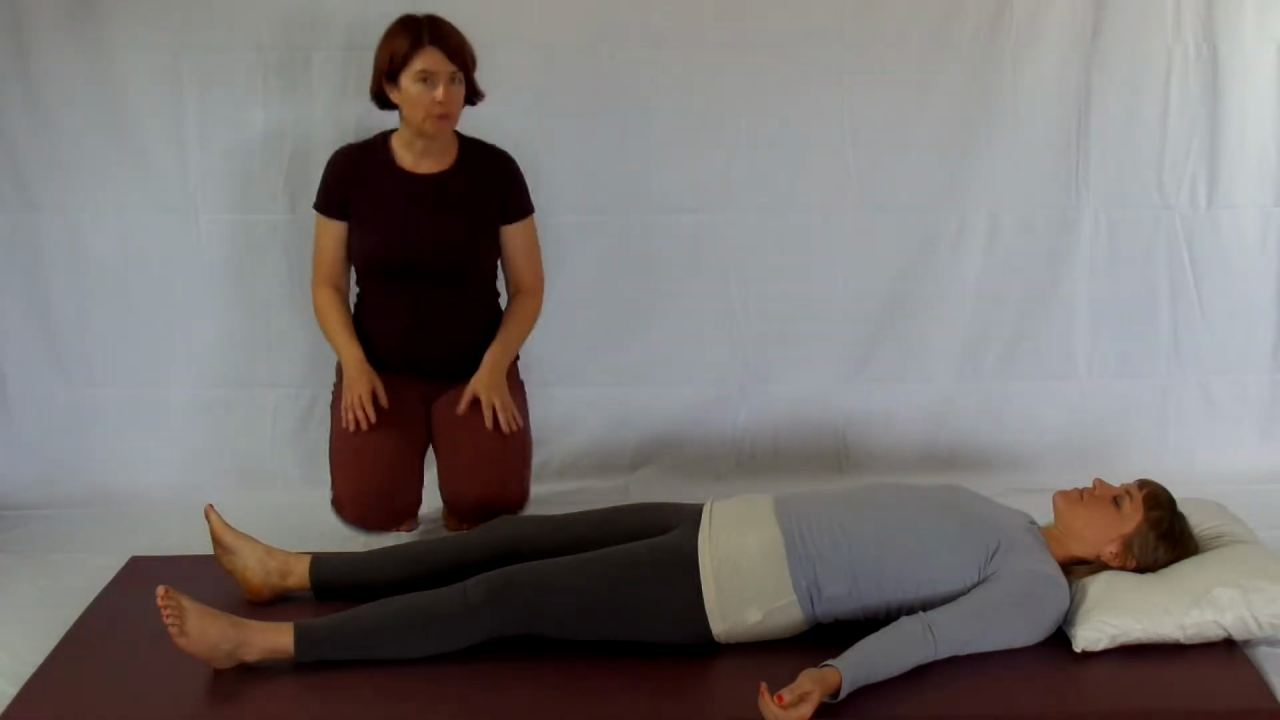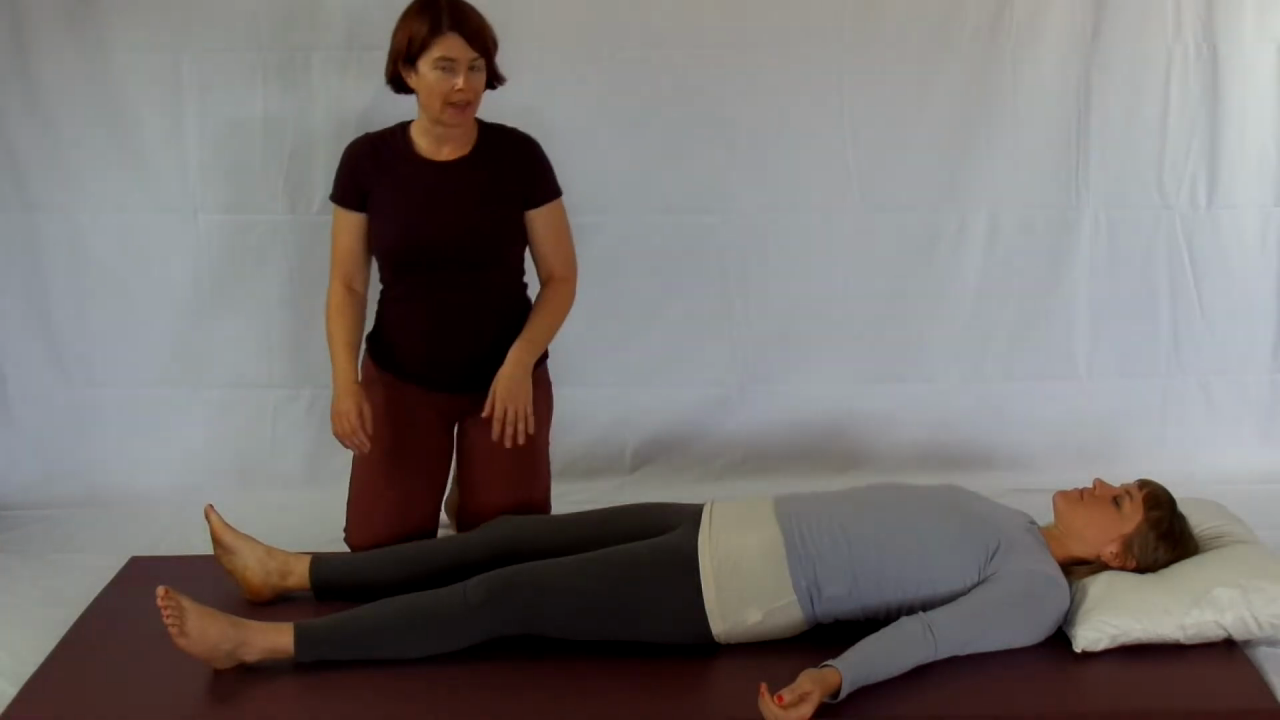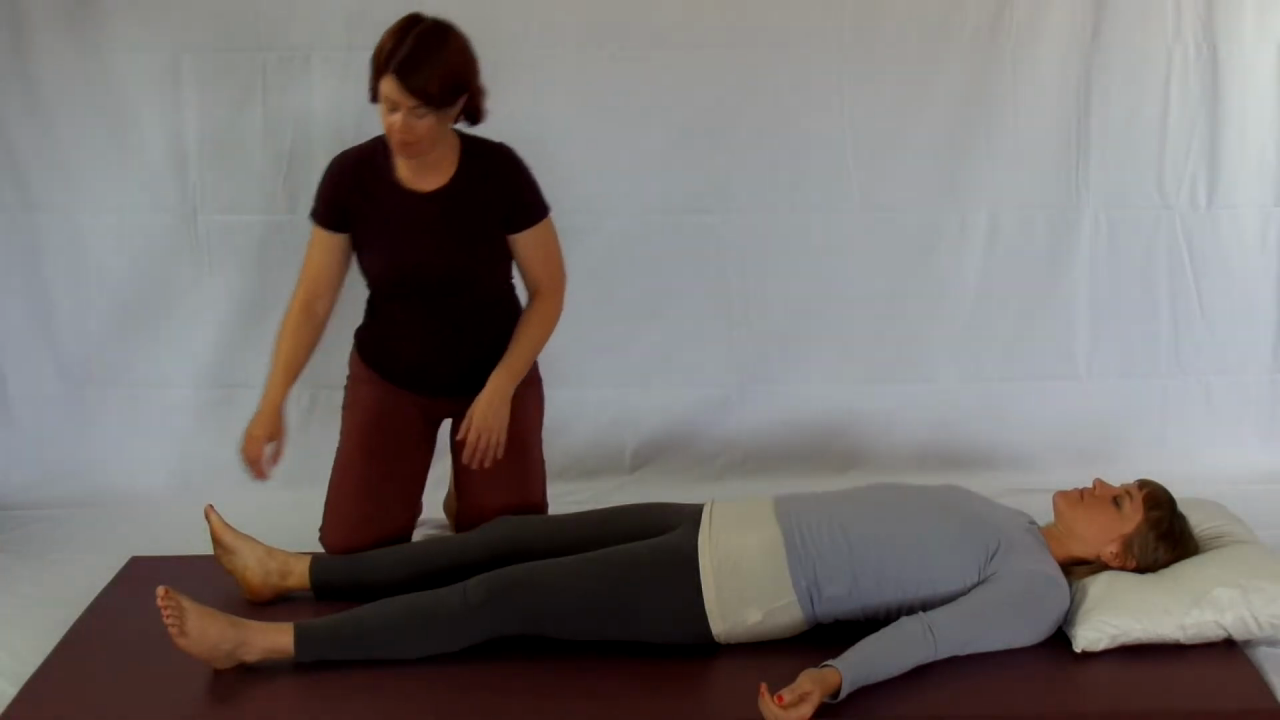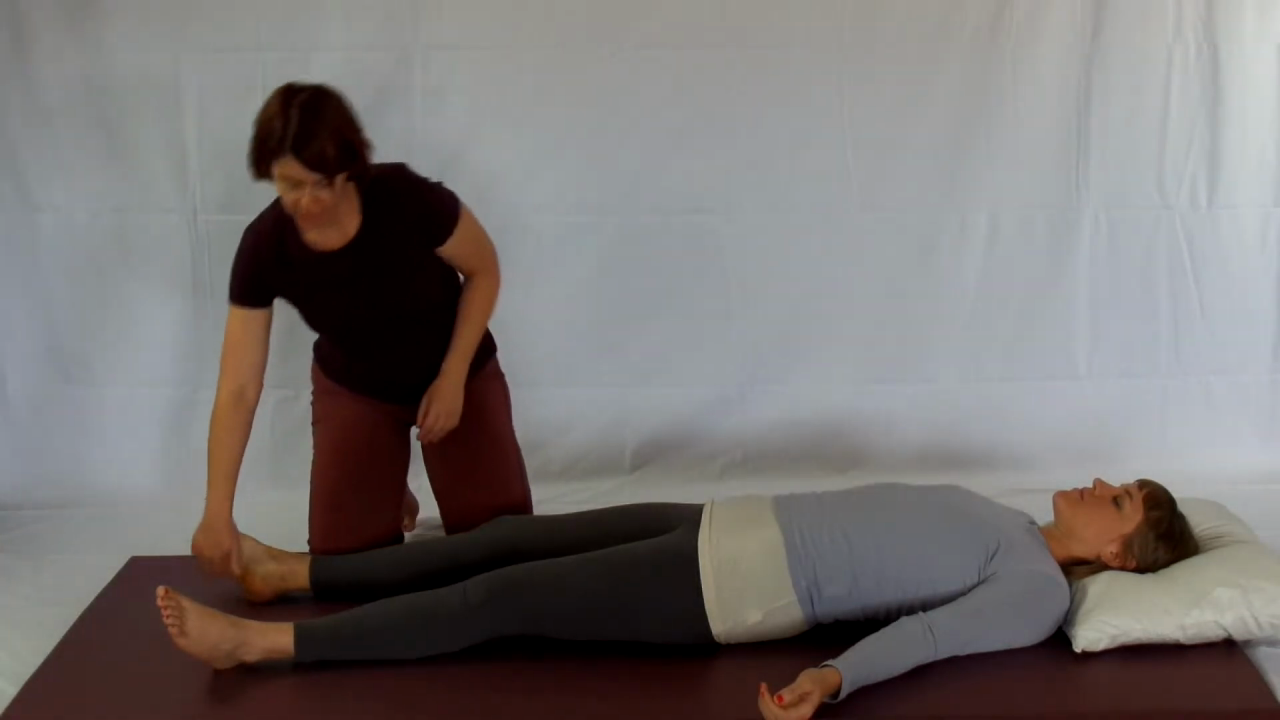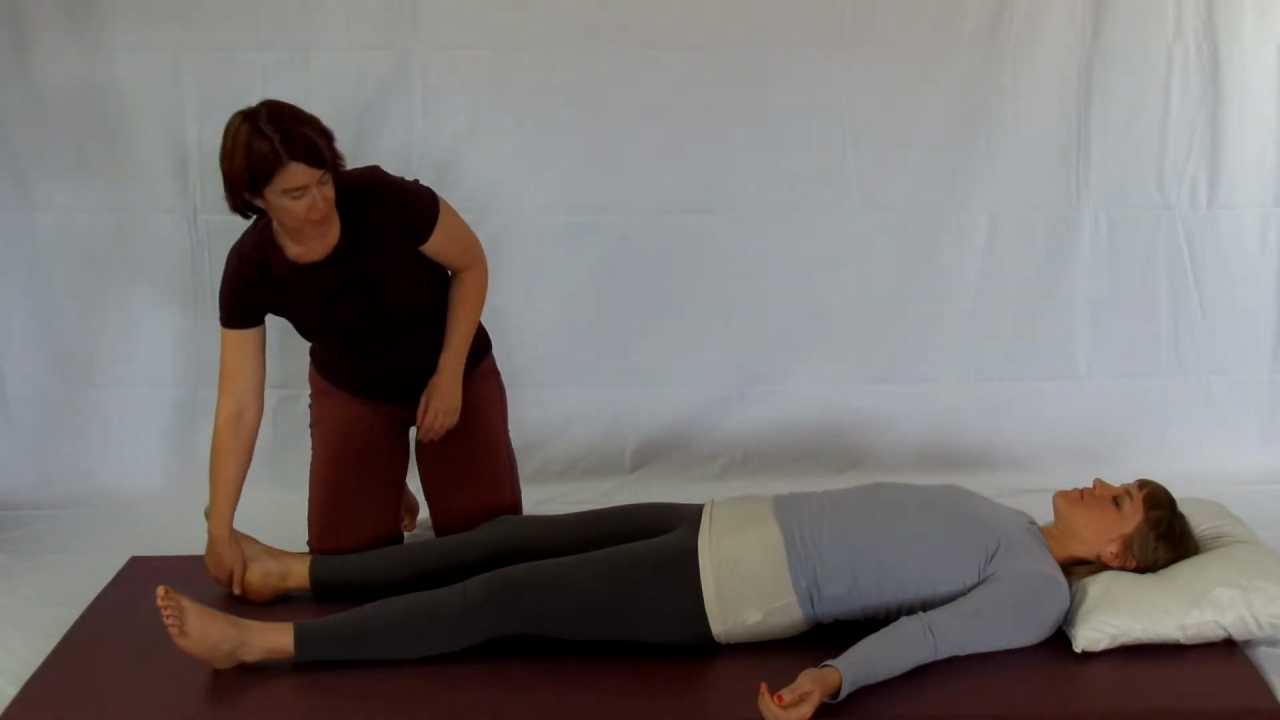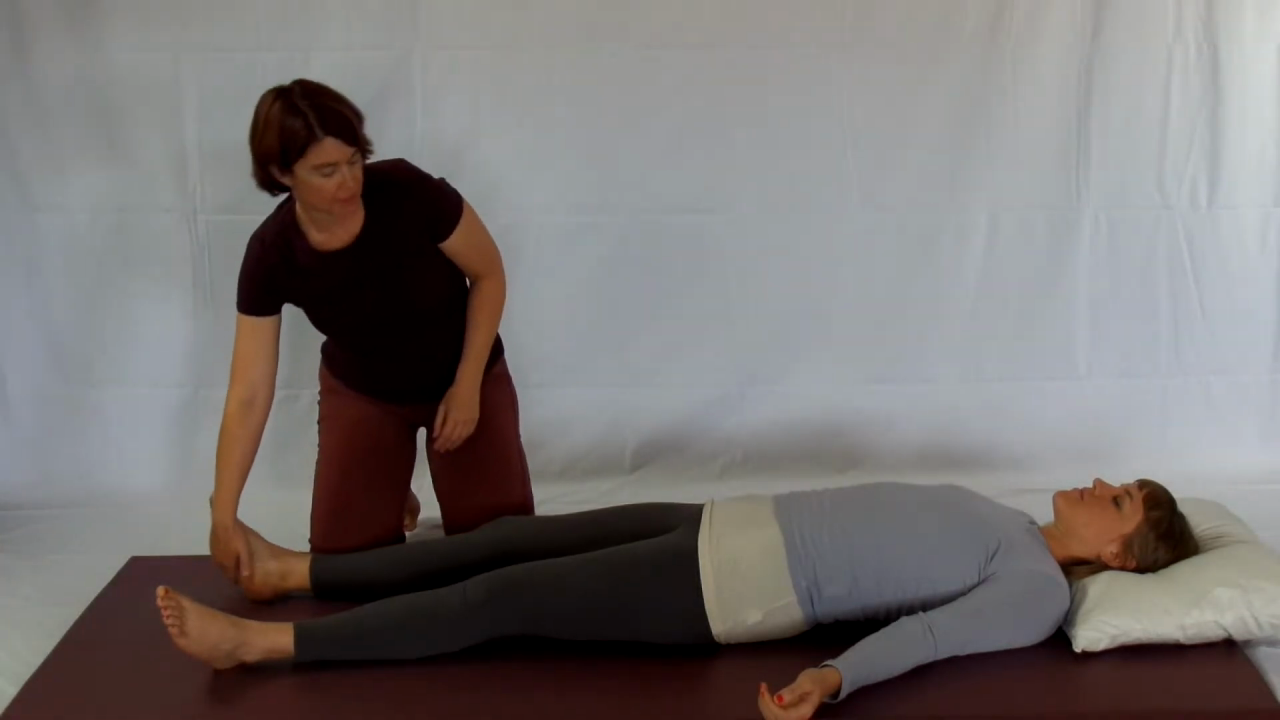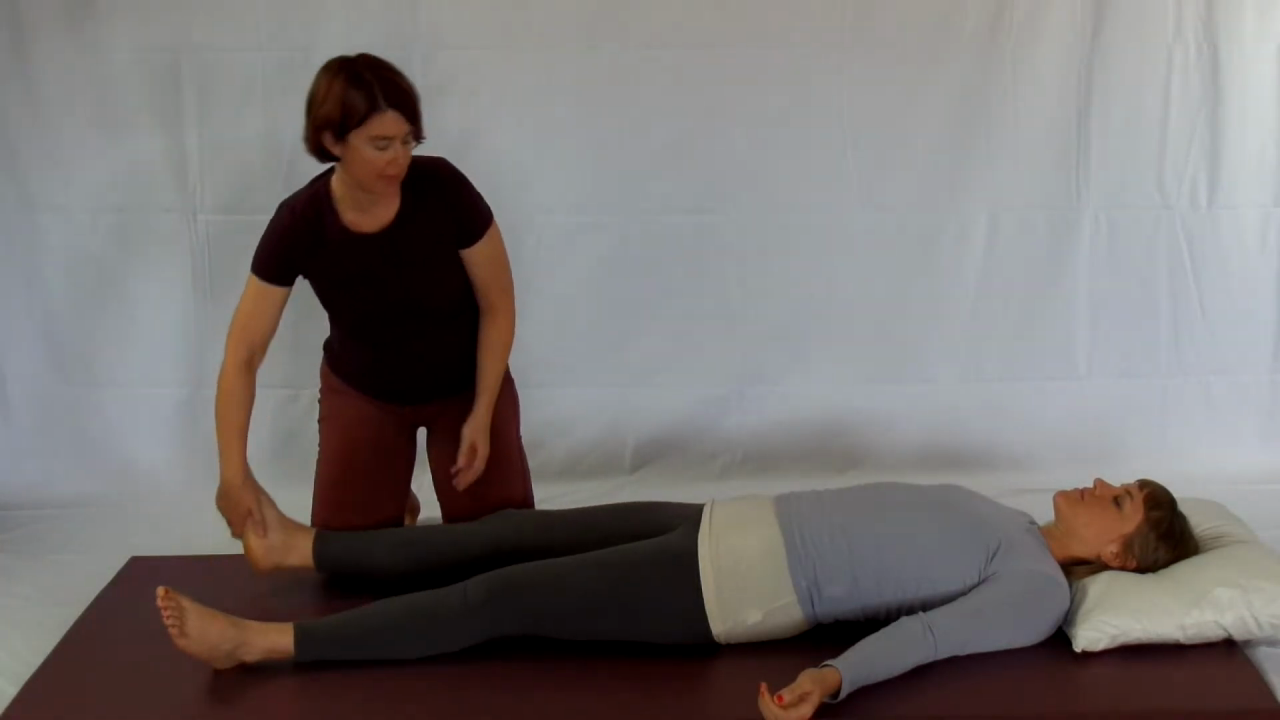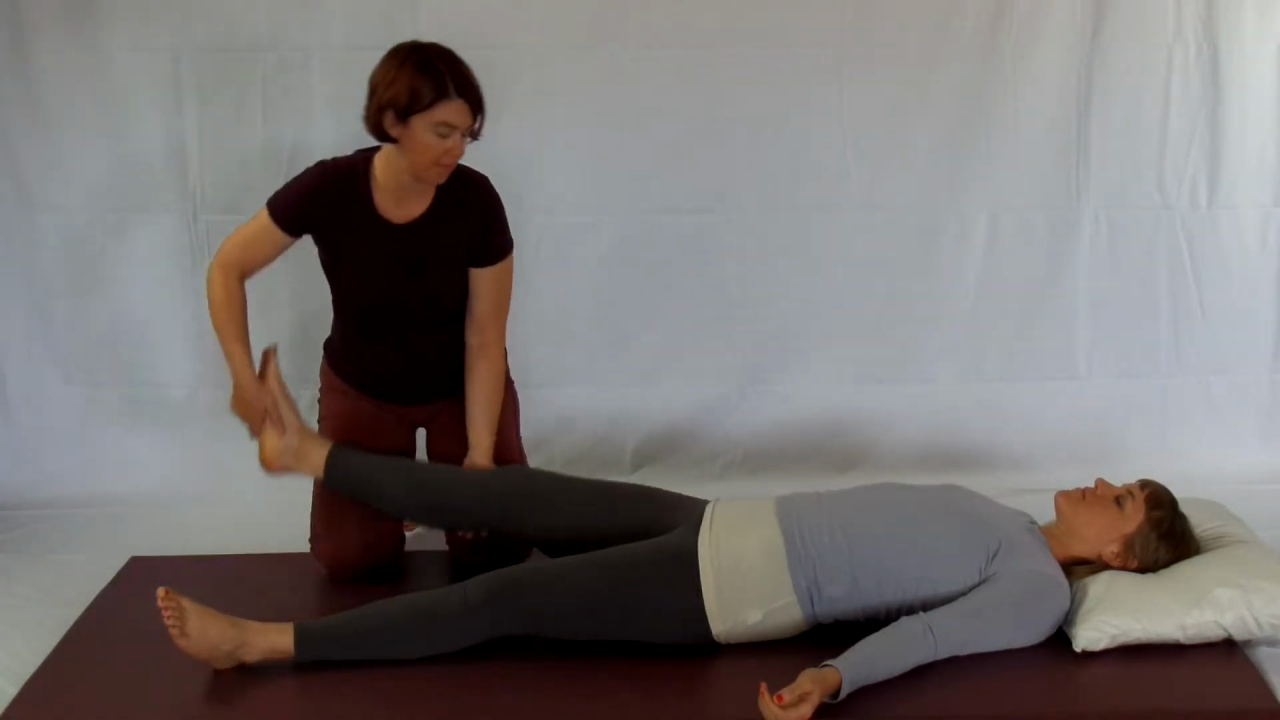
dt=0.4s
person 1, frame 1
left shoulder: (1038, 592)
right shoulder: (1009, 530)
left elbow: (929, 630)
left hip: (738, 589)
right hip: (735, 526)
left knee: (503, 598)
right knee: (511, 537)
right ankle: (288, 569)
person 1, frame 2
left shoulder: (1038, 592)
right shoulder: (1013, 529)
left elbow: (929, 632)
left hip: (740, 591)
right hip: (732, 527)
left knee: (503, 600)
right knee: (511, 539)
right ankle: (287, 571)
person 1, frame 3
left shoulder: (1038, 592)
right shoulder: (1009, 530)
left elbow: (928, 630)
left hip: (737, 590)
right hip: (733, 526)
left knee: (502, 599)
right knee: (508, 538)
right ankle: (286, 569)
person 1, frame 4
left shoulder: (1037, 592)
right shoulder: (1012, 529)
left elbow: (928, 633)
left hip: (738, 592)
right hip: (731, 528)
left knee: (503, 600)
right knee: (509, 539)
right ankle: (287, 569)
person 1, frame 5
left shoulder: (1037, 592)
right shoulder: (1006, 528)
left elbow: (929, 630)
left hip: (737, 589)
right hip: (734, 525)
left knee: (500, 598)
right knee: (506, 540)
right ankle: (289, 569)
person 1, frame 6
left shoulder: (1038, 593)
right shoulder: (1008, 528)
left elbow: (930, 632)
left hip: (739, 592)
right hip: (732, 528)
left knee: (502, 601)
right knee: (509, 540)
right ankle: (292, 570)
person 1, frame 7
left shoulder: (1038, 592)
right shoulder: (1008, 530)
left elbow: (929, 631)
left hip: (739, 591)
right hip: (733, 527)
left knee: (502, 600)
right knee: (509, 532)
right ankle: (298, 544)
person 1, frame 8
left shoulder: (1037, 593)
right shoulder: (1007, 528)
left elbow: (930, 630)
left hip: (735, 591)
right hip: (728, 526)
left knee: (499, 600)
right knee: (512, 495)
right ankle: (306, 451)
person 2, frame 1
left shoulder: (494, 171)
right shoulder: (350, 170)
left elbow: (528, 288)
right elbow: (327, 284)
left wrist: (493, 367)
right wrist: (354, 364)
left hip: (471, 369)
right hip: (383, 370)
left knee: (489, 499)
right knee: (369, 506)
left ankle: (458, 497)
right ankle: (401, 476)
person 2, frame 2
left shoulder: (518, 156)
right shoulder: (368, 160)
left elbow: (560, 278)
right elbow: (347, 283)
left wrist: (520, 362)
right wrist: (345, 380)
left hip: (500, 377)
right hip: (399, 379)
right knee: (379, 542)
left ankle: (472, 482)
right ankle: (422, 477)
person 2, frame 3
left shoulder: (499, 174)
right shoulder: (350, 177)
left elbow: (548, 292)
right elbow: (312, 301)
left wrist: (499, 390)
right wrist: (272, 403)
left hip: (489, 374)
right hip: (387, 377)
right knee: (352, 546)
left ankle: (465, 489)
right ankle: (404, 495)
person 2, frame 4
left shoulder: (408, 199)
right shoulder: (264, 247)
left elbow: (483, 272)
right elbow: (238, 390)
left wrist: (452, 377)
right wrist: (218, 514)
left hip: (454, 376)
right hip: (352, 391)
right knee: (342, 555)
right ankle: (388, 494)
person 2, frame 5
left shoulder: (383, 198)
right shoulder: (251, 268)
left elbow: (470, 265)
right elbow: (238, 408)
left wrist: (449, 375)
right wrist: (220, 531)
left hip: (452, 374)
right hip: (350, 392)
right knee: (343, 553)
right ankle: (387, 493)
person 2, frame 6
left shoulder: (409, 191)
right shoulder: (272, 253)
left elbow: (488, 275)
right elbow: (249, 394)
left wrist: (467, 386)
right wrist: (224, 515)
left hip: (462, 377)
right hip: (360, 393)
right knee: (345, 552)
right ankle: (390, 491)
person 2, frame 7
left shoulder: (445, 189)
right shoulder: (300, 223)
left elbow: (497, 305)
right elbow: (243, 356)
left wrist: (483, 413)
right wrist: (234, 472)
left hip: (463, 384)
right hip: (361, 392)
right ankle: (390, 490)
person 2, frame 8
left shoulder: (475, 201)
right shoulder: (328, 189)
left elbow: (485, 341)
right elbow: (226, 271)
left wrist: (480, 454)
right wrist: (244, 375)
left hip: (459, 389)
right hip: (361, 390)
left knee: (498, 547)
right knee: (348, 556)
